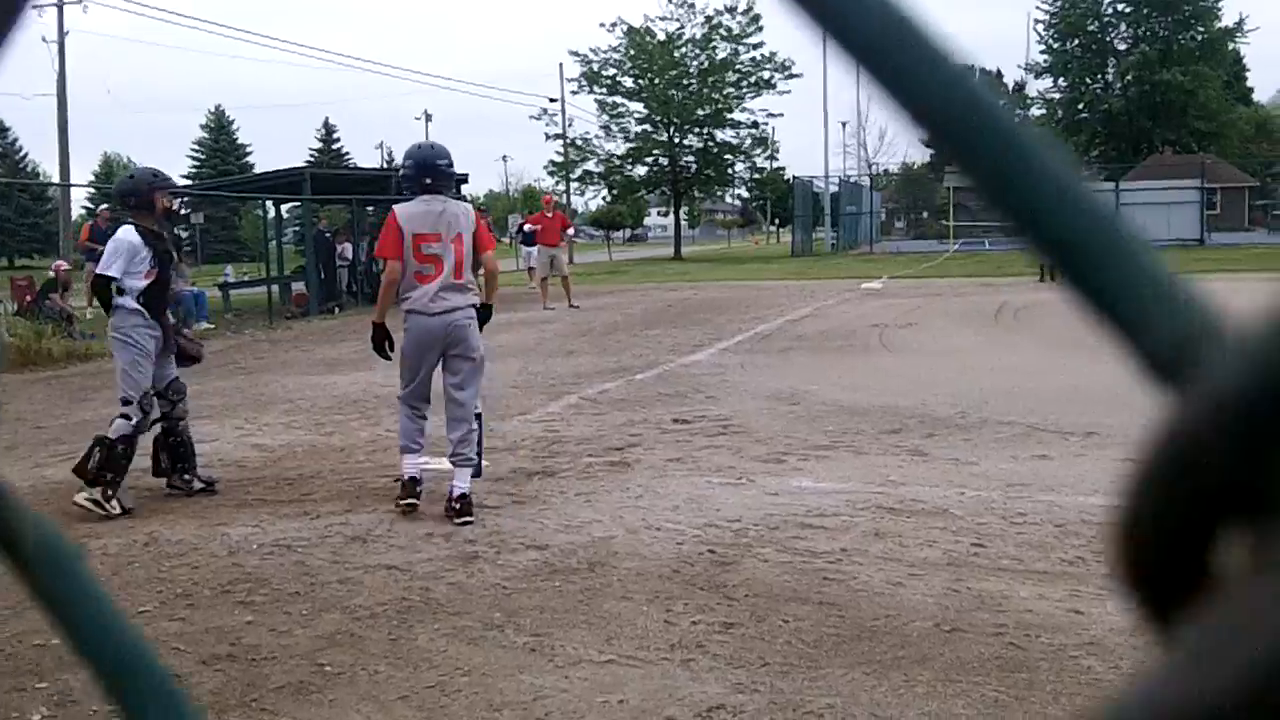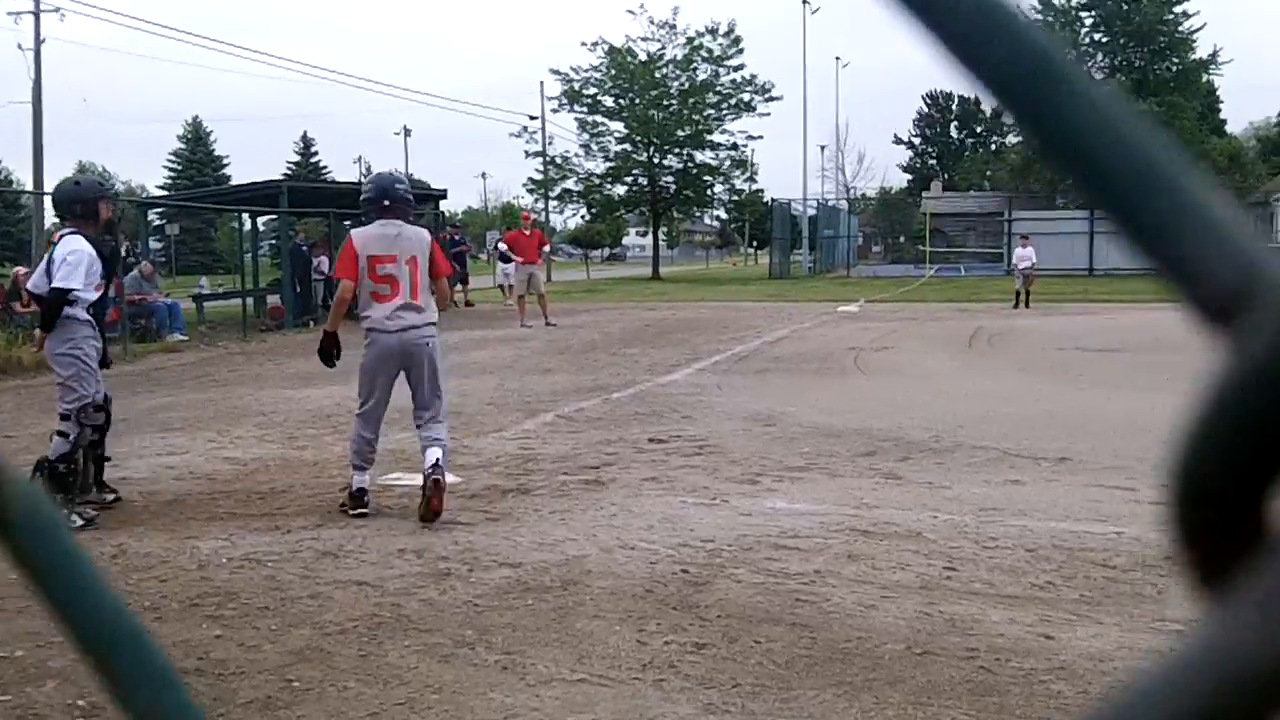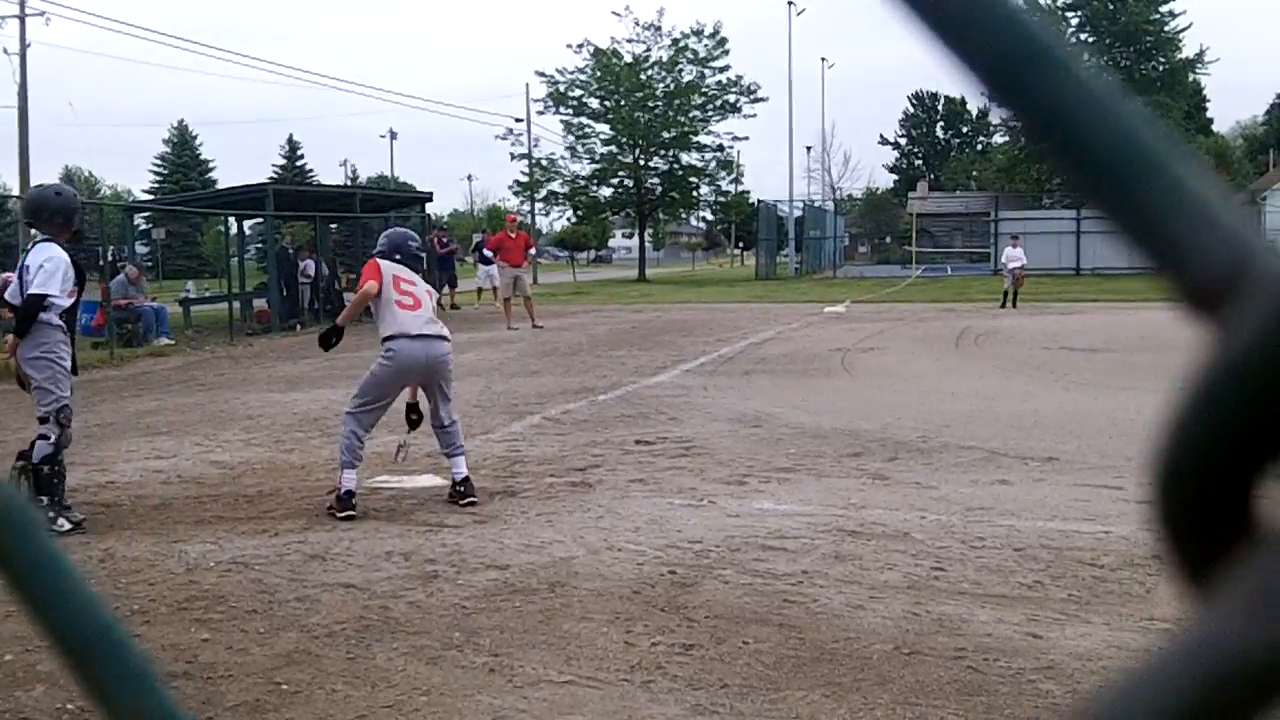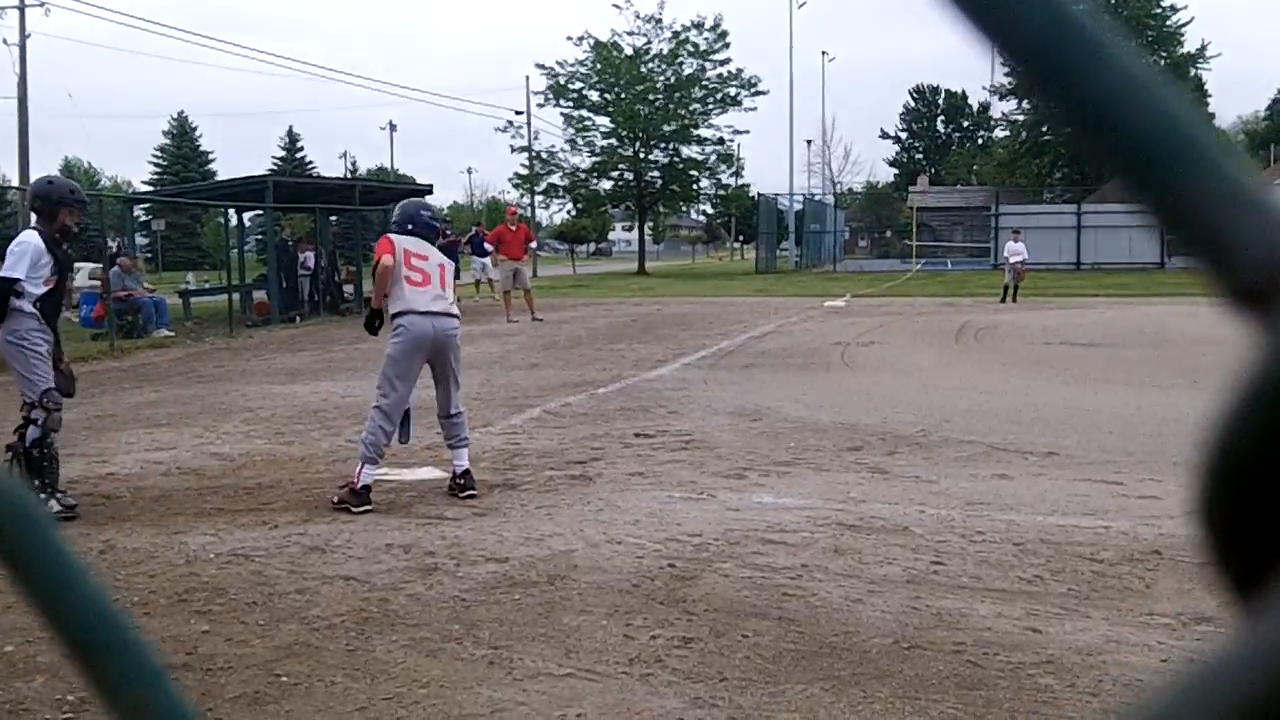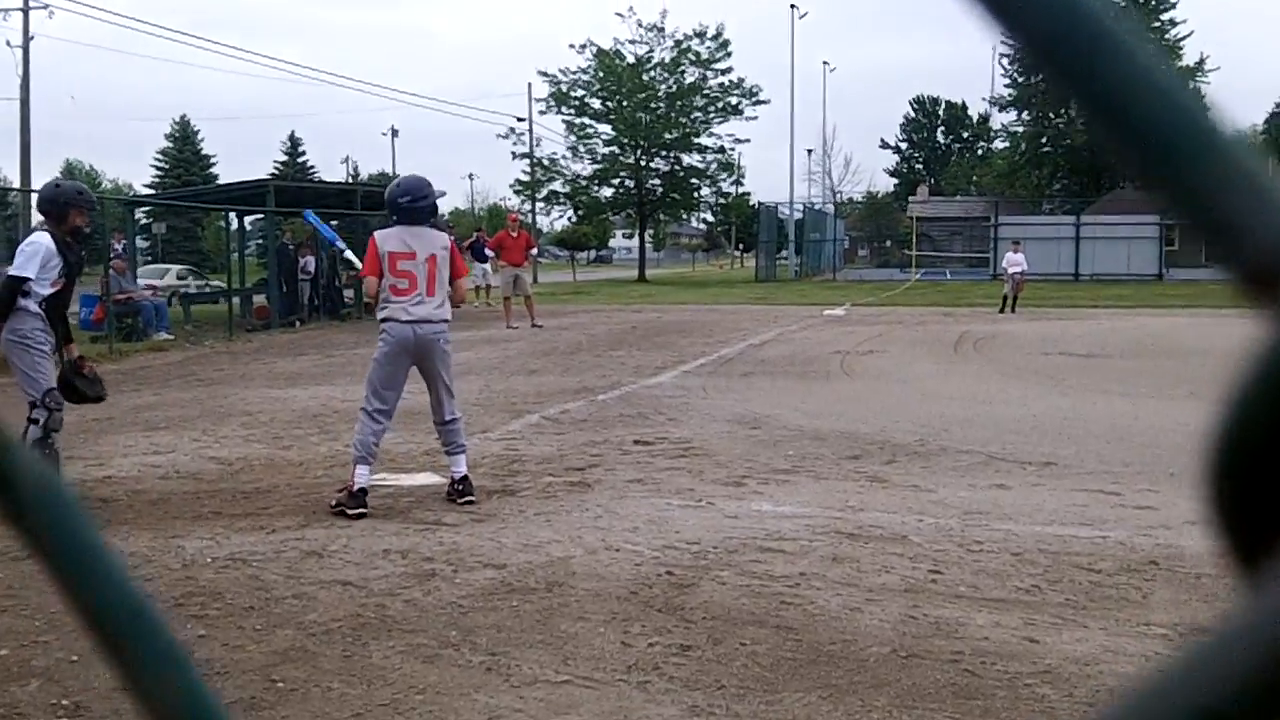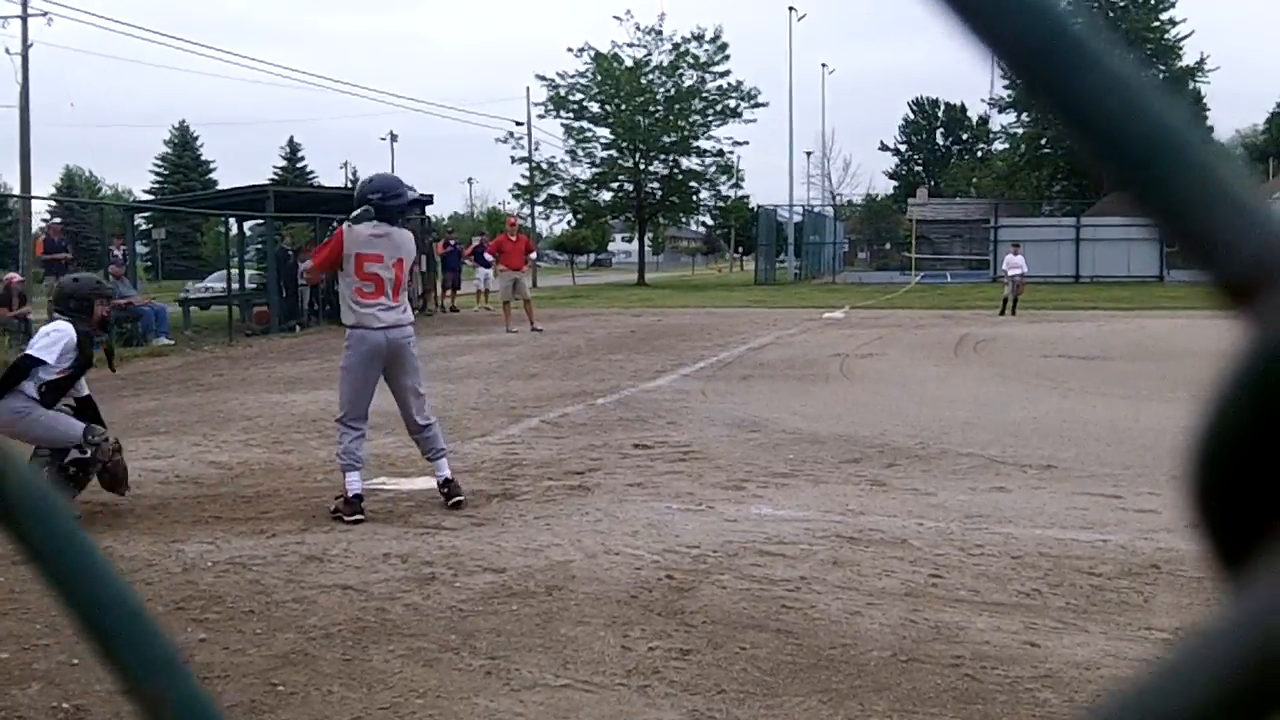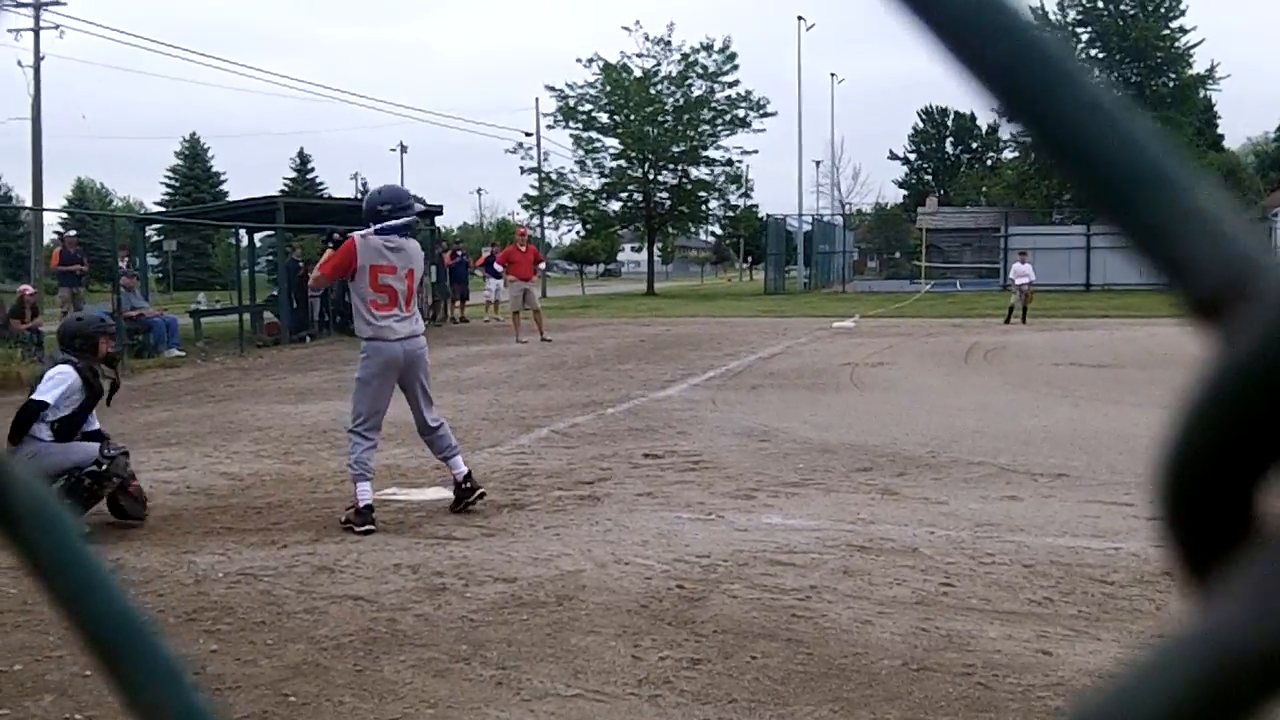
dt=0.4s
person 1, frame 1
left shoulder: (400, 216)
right shoulder: (467, 213)
left elbow: (392, 274)
right elbow: (490, 265)
left wrist: (378, 322)
right wrist: (486, 304)
left hip: (421, 320)
right hip: (462, 318)
left knee: (412, 402)
right knee: (462, 408)
left ankle: (411, 479)
right ankle: (461, 493)
person 1, frame 2
left shoulder: (358, 238)
right shoulder: (423, 238)
left elbow: (345, 293)
right elbow: (443, 294)
left wrist: (329, 332)
left hip: (381, 338)
right hip: (422, 335)
left knee: (368, 416)
right knee: (430, 414)
left ankle: (359, 491)
right ankle: (434, 468)
person 1, frame 3
left shoulder: (378, 266)
right shoulder: (425, 287)
left elbow: (370, 289)
left wrist: (338, 324)
right wrist: (413, 401)
left hip: (402, 348)
right hip: (440, 347)
left knee: (357, 416)
right knee: (444, 415)
left ankle: (346, 494)
right ankle: (462, 482)
person 1, frame 4
left shoulder: (391, 241)
right shoulder: (441, 257)
left elbow: (386, 264)
left wrist: (376, 307)
left hip: (412, 324)
right hip: (449, 324)
left knee: (387, 406)
right knee: (451, 404)
left ankle: (361, 486)
right ankle: (462, 474)
person 1, frame 5
left shoulder: (380, 239)
right shoulder: (444, 241)
left elbow: (370, 291)
right elbow: (460, 295)
left hip: (395, 330)
right hip: (435, 330)
left knee: (375, 410)
right knee: (446, 407)
left ankle: (357, 490)
right ankle: (460, 481)
person 1, frame 6
left shoulder: (347, 234)
right shoulder: (407, 240)
left elbow: (311, 272)
left hip: (363, 337)
right hip: (401, 334)
left knee: (351, 419)
right knee: (417, 412)
left ankle: (352, 497)
right ankle: (447, 482)
person 1, frame 7
left shoulder: (357, 246)
right shoulder: (414, 249)
left elbow: (316, 282)
left wrist: (332, 247)
left hip: (378, 348)
right hip: (414, 344)
left knee: (364, 429)
right knee: (428, 418)
left ankle: (363, 508)
right ankle: (465, 481)
person 2, frame 1
left shoulder: (158, 238)
right shoulder: (127, 238)
right elbow: (101, 282)
left wrist: (166, 324)
right wrist: (113, 316)
left hip: (156, 328)
right hip: (133, 329)
left knee: (174, 399)
right knee: (136, 407)
left ankle: (182, 473)
right ankle: (100, 485)
person 2, frame 2
left shoulder: (65, 244)
right shoulder: (80, 247)
left elbow: (35, 290)
right elbow: (59, 295)
left wrist: (50, 328)
right wrist: (45, 330)
left hip: (79, 339)
right hip: (75, 338)
left knee: (98, 410)
right knee: (75, 418)
left ankle: (86, 487)
right ankle: (59, 501)
person 2, frame 3
left shoulder: (34, 252)
right shoulder: (55, 255)
right elbow: (34, 301)
left hip: (40, 343)
right hip: (48, 343)
left knee: (57, 418)
right knee: (55, 421)
left ankle: (37, 493)
right ankle: (44, 506)
person 2, frame 4
left shoulder: (52, 245)
right shoulder: (30, 241)
left wrist: (56, 351)
left hip: (39, 333)
left knee: (38, 405)
right knee: (45, 405)
left ankle: (32, 482)
right ankle: (41, 490)
person 2, frame 5
left shoulder: (66, 247)
right shoulder: (40, 242)
left wrist: (70, 348)
left hip: (43, 334)
right hip: (27, 330)
left knee: (46, 404)
right knee: (47, 404)
person 2, frame 6
left shoulder: (80, 338)
right shoulder: (64, 333)
left elbow: (83, 399)
right elbow: (23, 365)
left wrist: (104, 434)
left hip: (29, 405)
left knee: (70, 432)
right knee: (94, 441)
person 2, frame 7
left shoulder: (88, 377)
right shoulder: (67, 374)
left elbow: (92, 432)
right elbow: (28, 411)
right wrist: (11, 453)
left hip: (45, 451)
right hip: (32, 454)
right knee: (115, 458)
